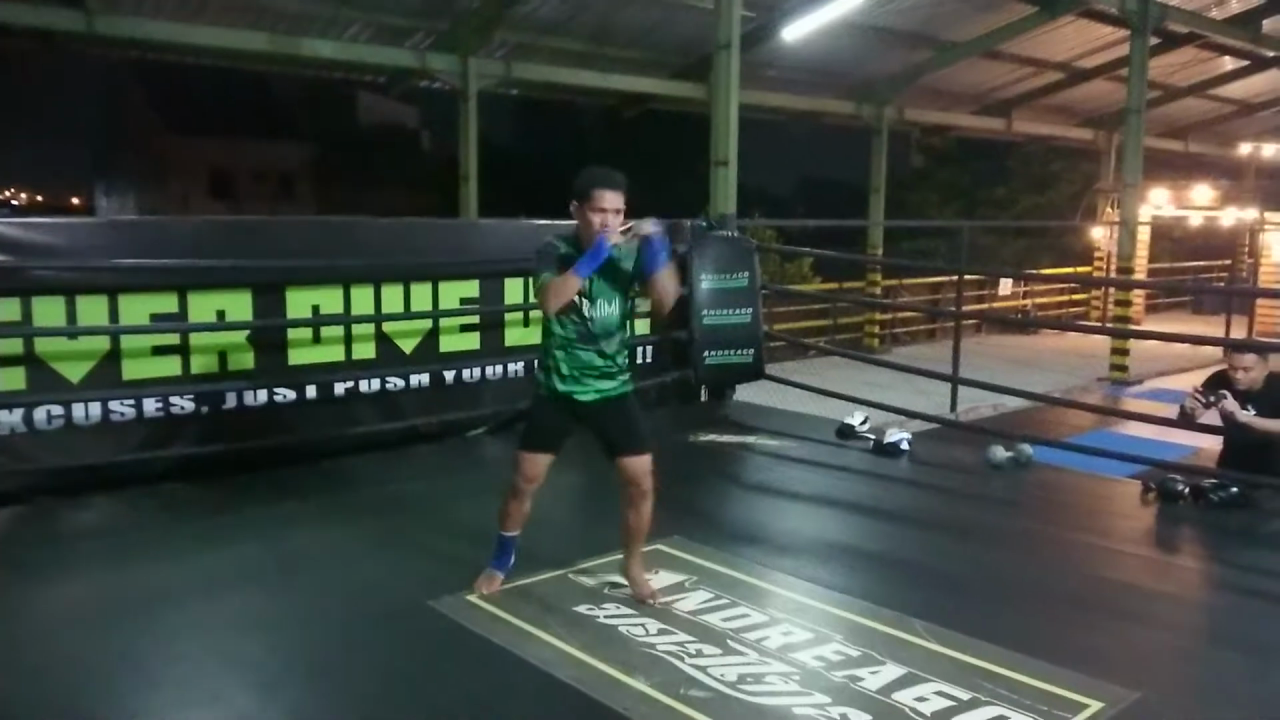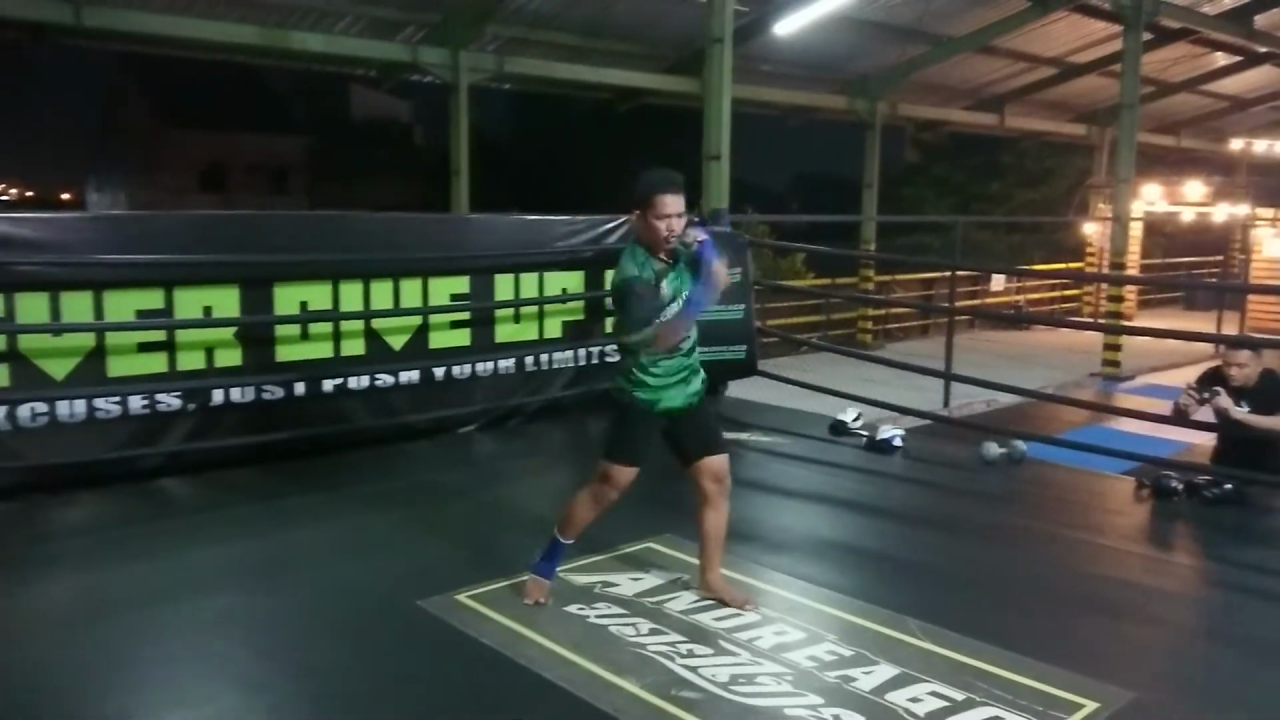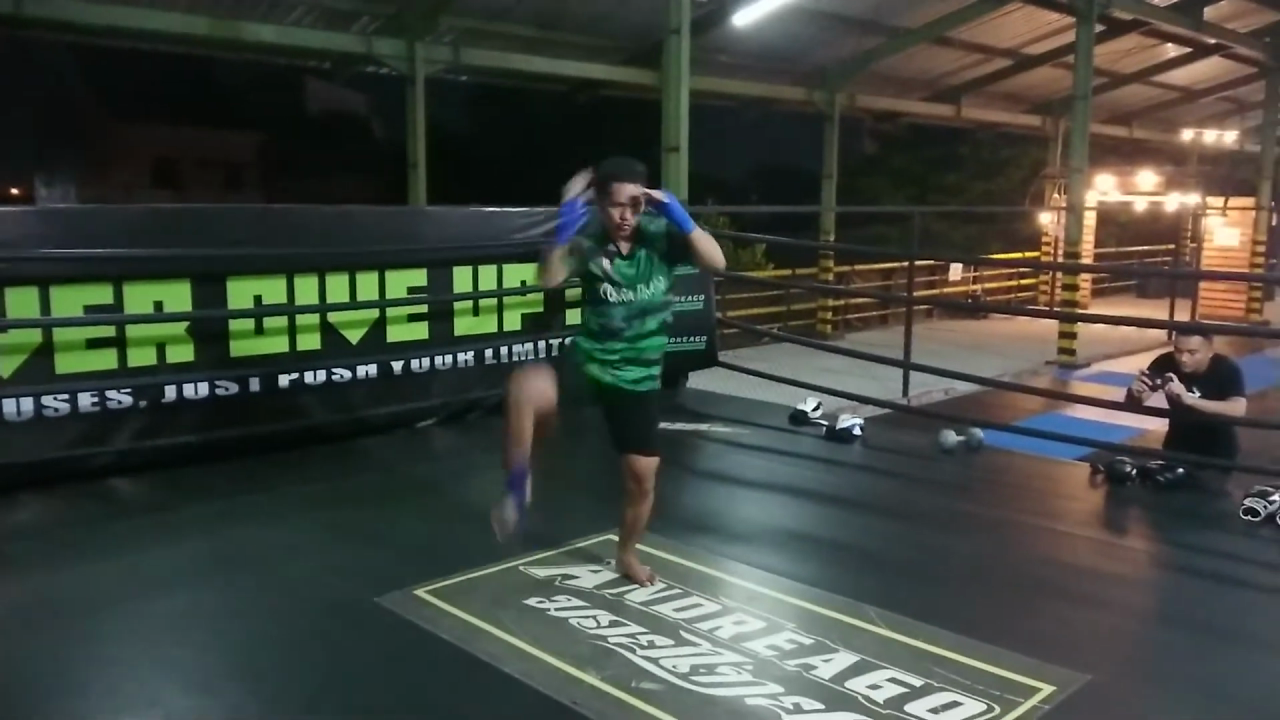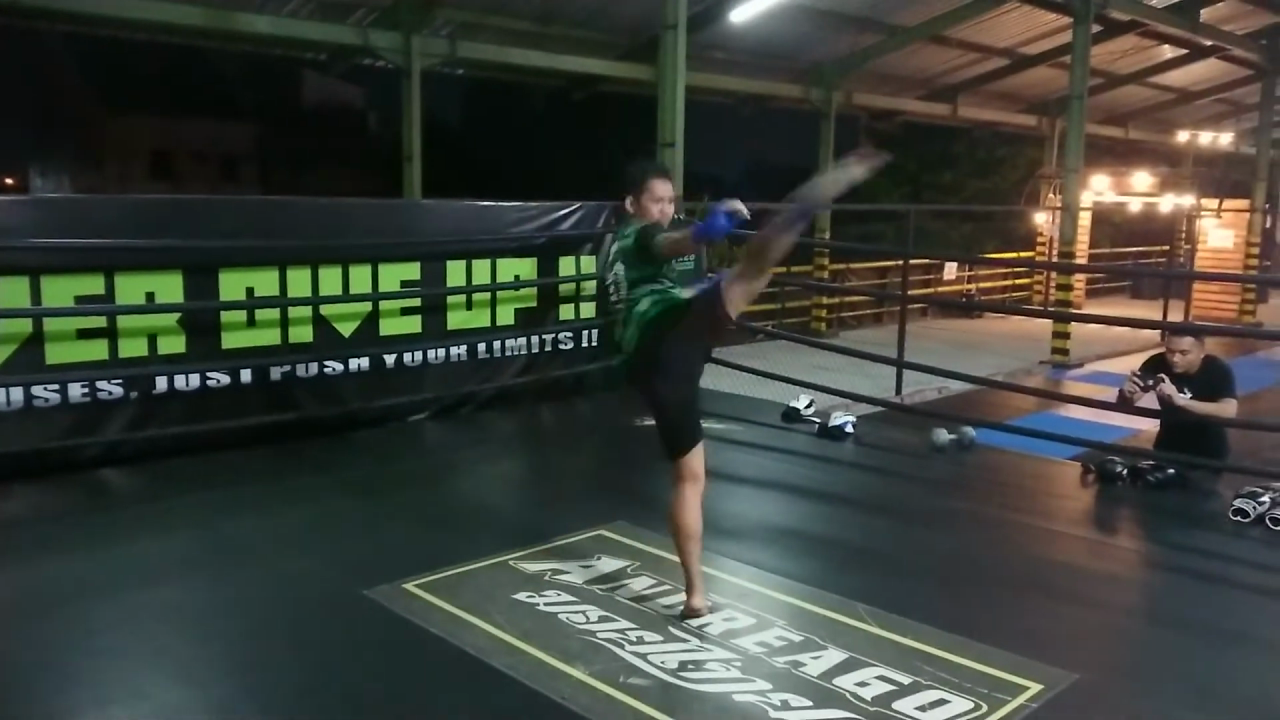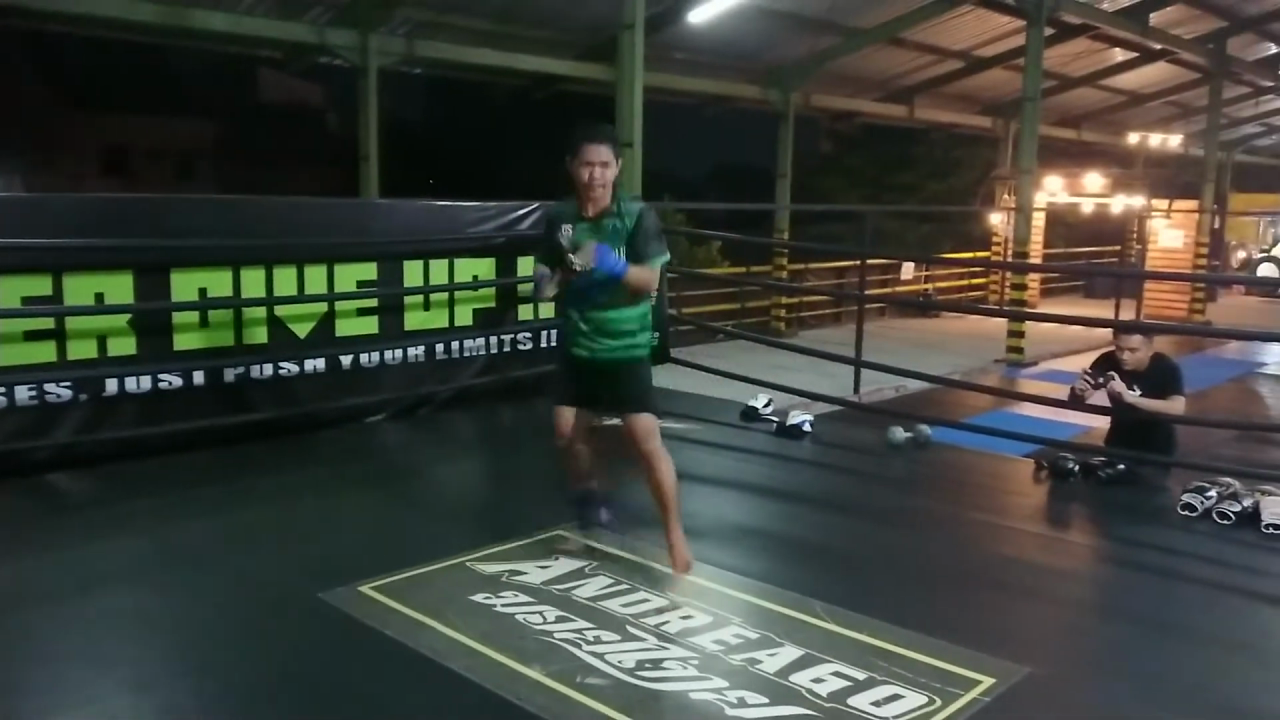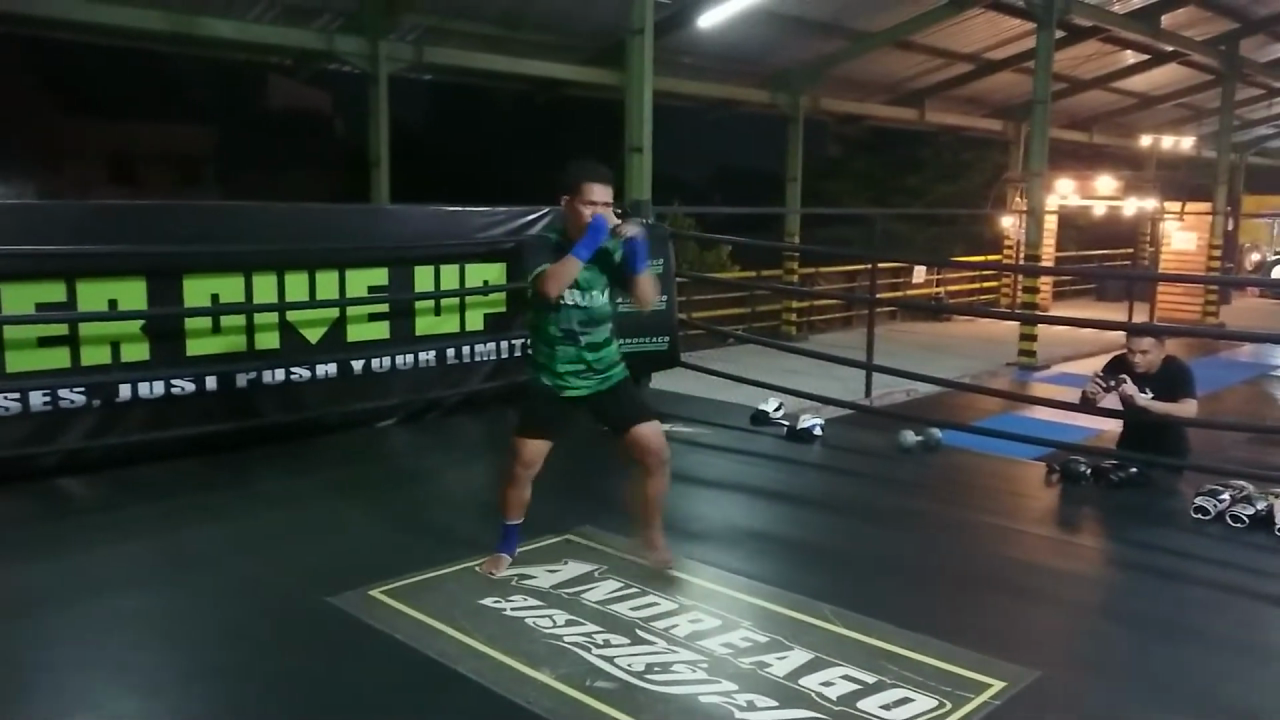
dt=0.7s
person 1, frame 1
left shoulder: (628, 253)
right shoulder: (554, 252)
left elbow: (665, 302)
right elbow: (549, 302)
left wrist: (656, 250)
right wrist: (593, 255)
left hip: (611, 389)
right hip: (557, 388)
left knee: (641, 482)
right knee: (525, 479)
left ankle: (633, 565)
right ankle: (502, 559)
person 1, frame 2
left shoulder: (678, 248)
right shoulder: (634, 273)
left elbow: (720, 282)
right elbow: (655, 343)
left wrist: (705, 253)
right wrist: (691, 308)
left hip: (689, 391)
right hip: (644, 398)
left knee: (717, 480)
right knee: (609, 486)
left ankle: (711, 577)
right ankle: (546, 564)
person 1, frame 3
left shoulder: (660, 233)
right shoulder: (585, 239)
left elbow: (716, 262)
right elbow: (549, 278)
left wrist: (674, 211)
right wrist: (566, 224)
left hip: (638, 379)
right hip: (588, 365)
left knee: (642, 480)
right knee: (524, 389)
left ankle: (627, 554)
right ankle: (517, 485)
person 1, frame 4
left shoulder: (617, 256)
right shoulder: (640, 239)
right elbow: (676, 244)
right wrist: (712, 226)
left hip: (649, 366)
right hip: (675, 335)
left knee: (689, 477)
right knee: (748, 271)
left ankle: (696, 593)
right ankle: (807, 201)
person 1, frame 5
left shoulder: (638, 216)
right shoulder: (559, 218)
left elbow: (650, 280)
right elbow: (551, 270)
left wrist: (608, 264)
right wrist: (545, 279)
left hip: (625, 348)
right hip: (579, 346)
left knee: (645, 439)
right knee: (567, 434)
left ankle: (675, 534)
right ankle: (590, 505)
person 1, frame 6
left shoulder: (615, 246)
right shoulder: (545, 244)
left elbow: (646, 301)
right elbow: (549, 288)
left wrist: (638, 253)
right wrist: (584, 242)
left hip: (608, 377)
right hip: (554, 380)
left knee: (655, 451)
right knee: (522, 468)
left ankle: (652, 538)
right ankle: (507, 545)
